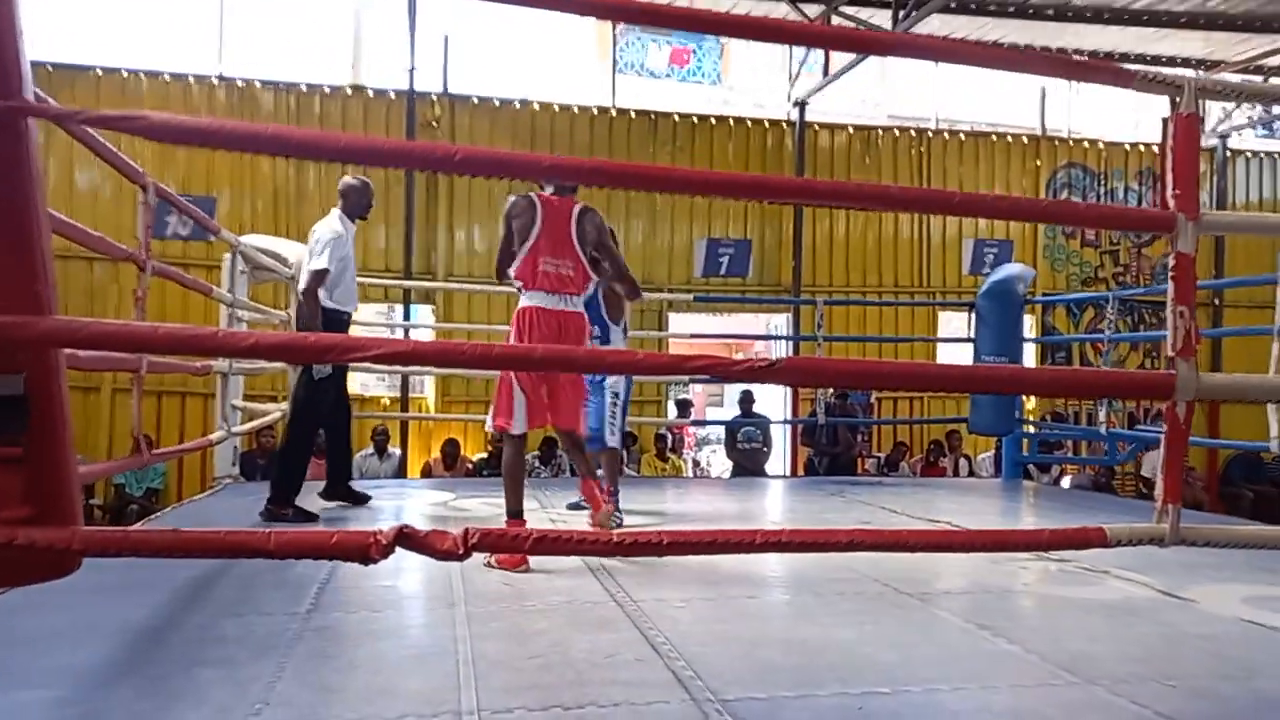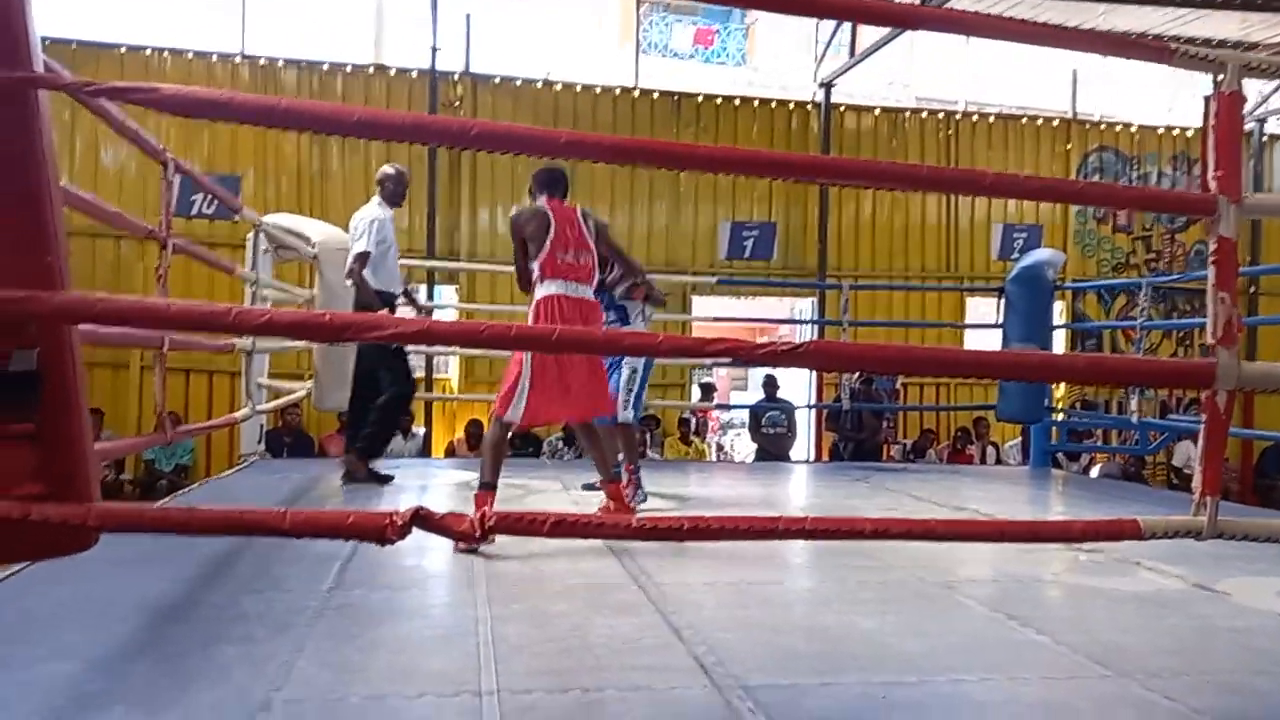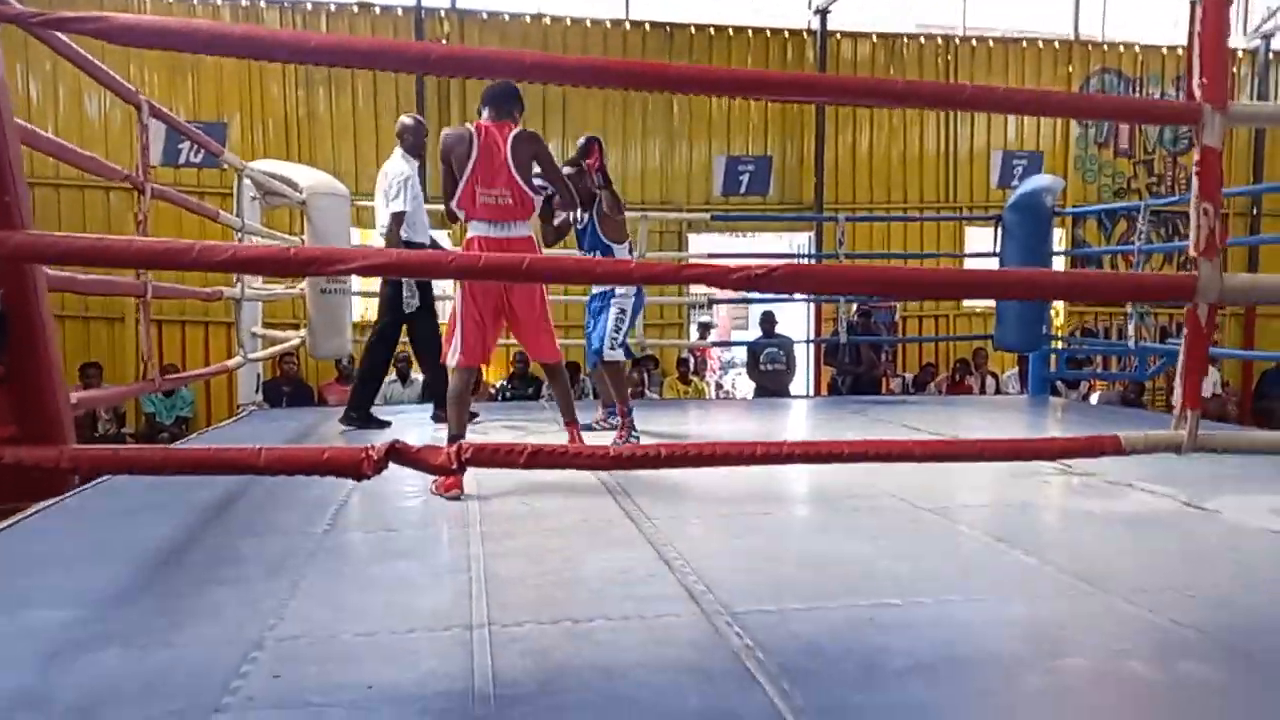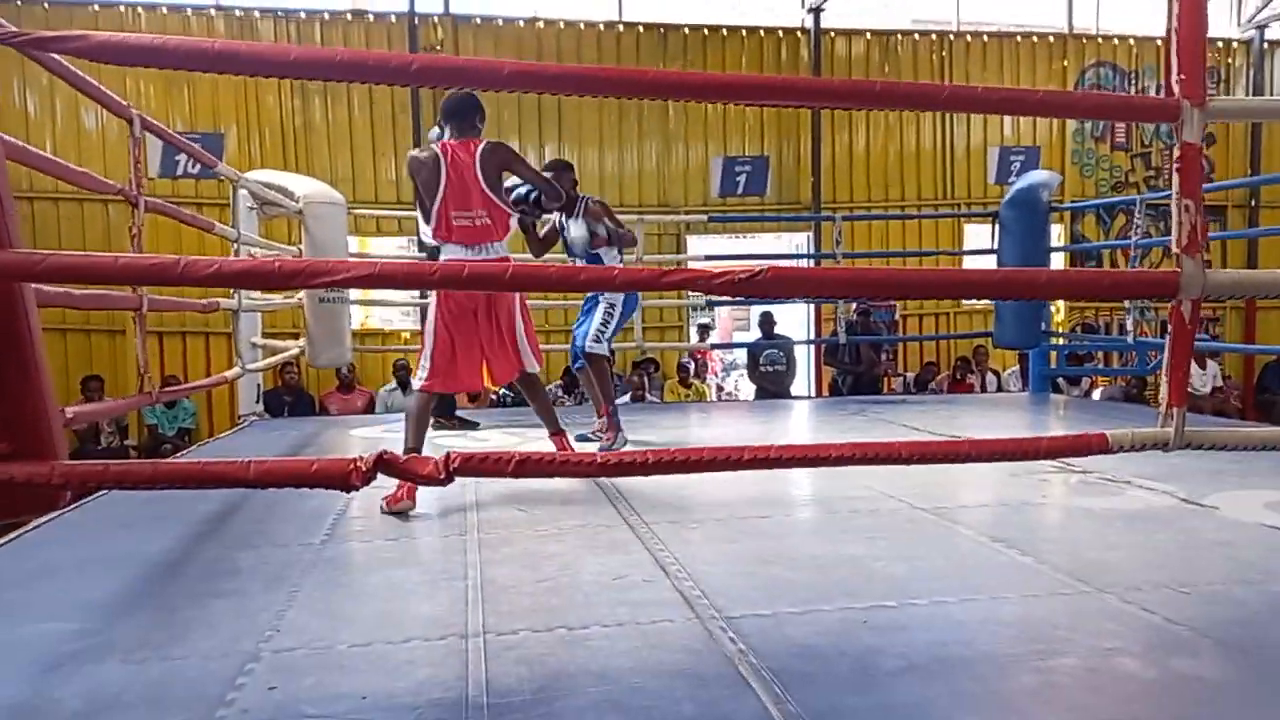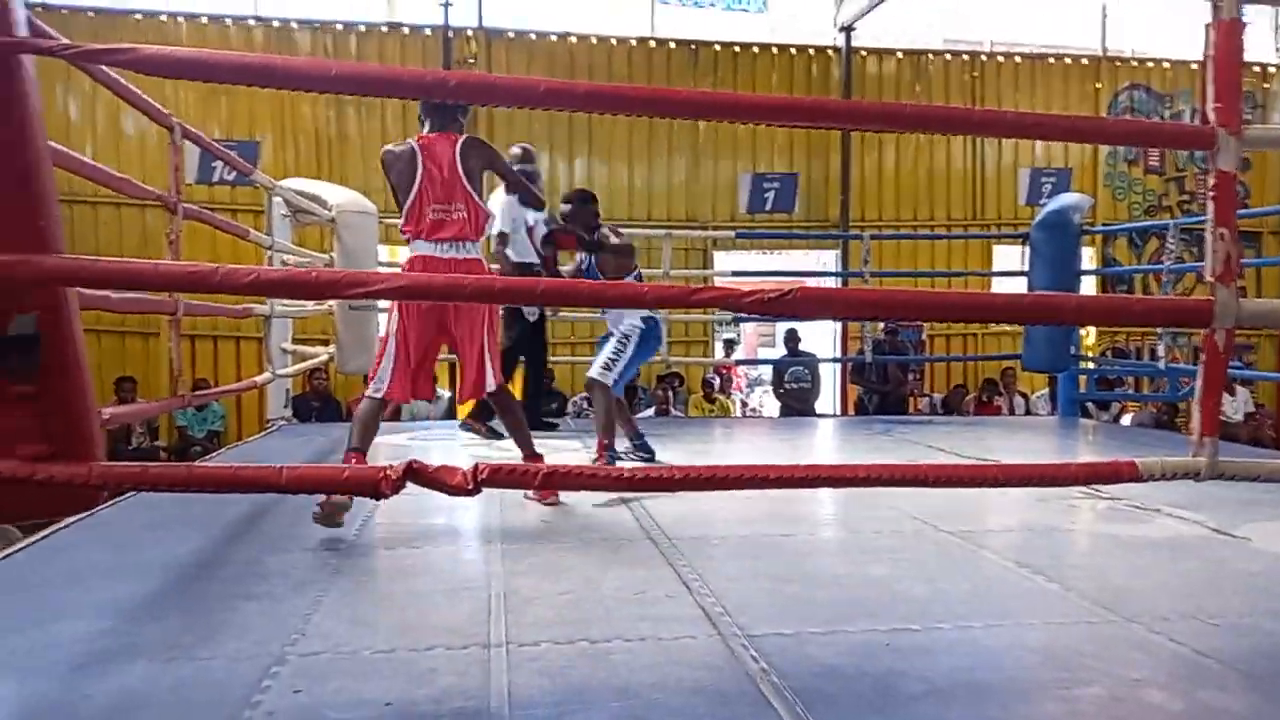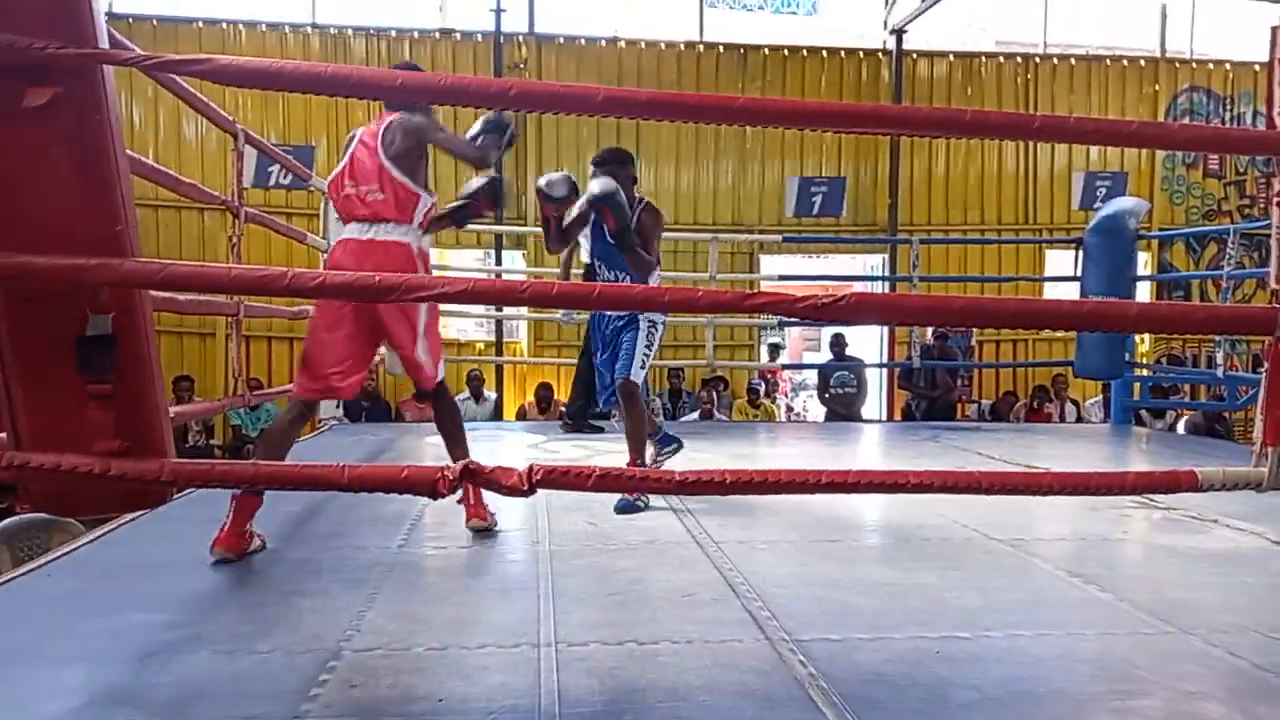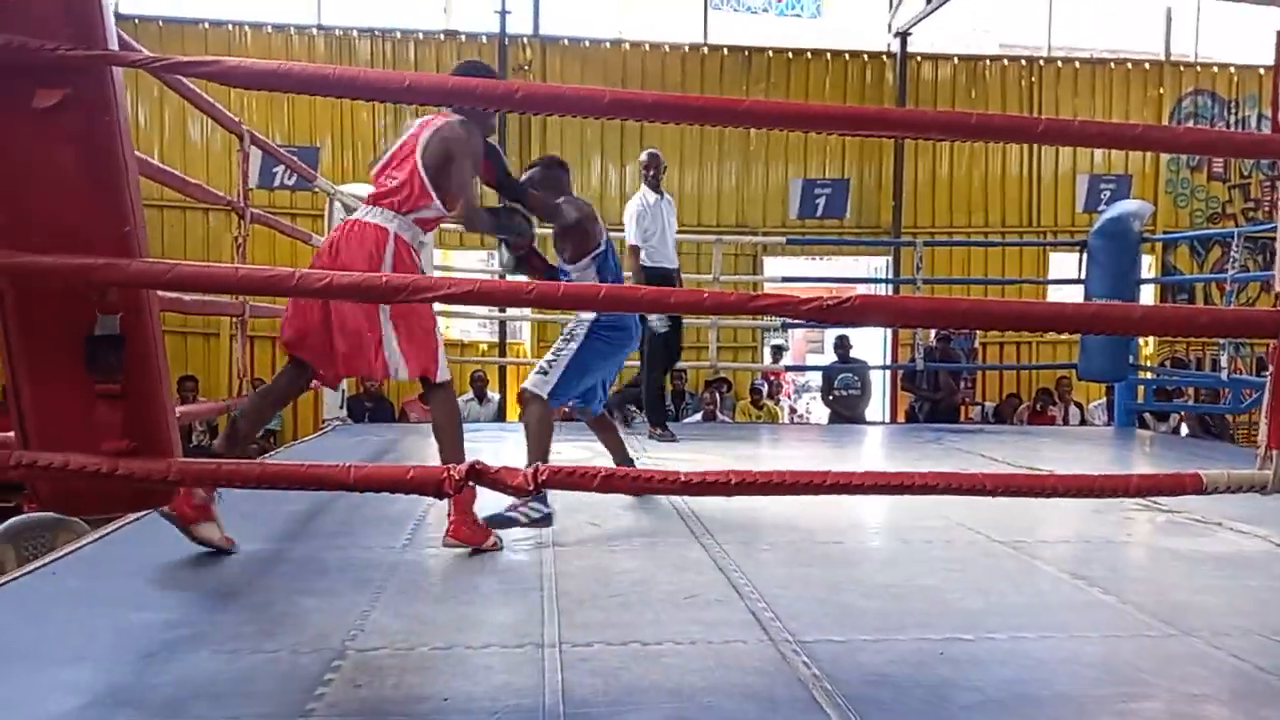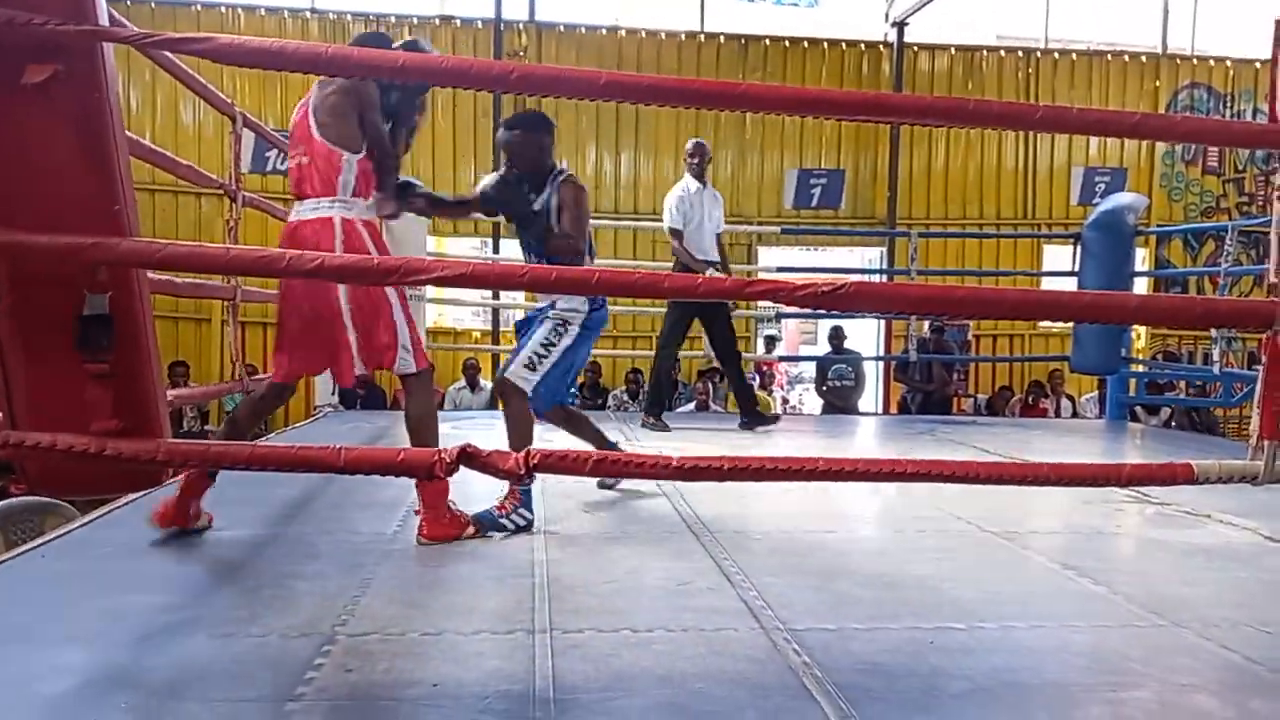
dt=0.4s
person 1, frame 1
left shoulder: (521, 205)
right shoulder: (588, 217)
left elbow: (502, 272)
right elbow: (628, 287)
right wrist: (604, 270)
left hip: (534, 318)
right hip: (573, 323)
left knee: (513, 431)
right knee: (567, 427)
right ankle: (593, 491)
person 1, frame 2
left shoulder: (523, 217)
right shoulder: (589, 221)
left elbow: (525, 283)
right elbow: (631, 269)
left hip: (551, 309)
right hip: (587, 312)
left knee: (506, 414)
right knee: (582, 414)
left ankle: (483, 510)
right ankle: (617, 498)
person 1, frame 3
left shoulder: (453, 139)
right shoulder: (528, 140)
left elbow: (451, 208)
right elbow: (569, 200)
right wrist: (536, 200)
left hip: (479, 249)
right hip: (522, 248)
left knee: (463, 360)
right knee: (546, 354)
right ankle: (575, 439)
person 1, frame 4
left shoulder: (422, 161)
right shoulder: (495, 153)
right elbow: (555, 196)
right wrist: (532, 205)
right hip: (497, 270)
left knee: (430, 379)
right knee: (522, 369)
left ankle: (407, 479)
right ankle: (562, 447)
person 1, frame 5
left shoulder: (394, 156)
right shoulder: (474, 149)
right elbow: (533, 199)
right wrist: (525, 189)
left hip: (422, 271)
right hip: (472, 273)
left knee: (382, 387)
right knee: (491, 383)
person 1, frame 6
left shoulder: (358, 138)
right shoulder: (411, 126)
right elbow: (478, 156)
left wrist: (458, 210)
right wrist: (495, 135)
left hip: (349, 258)
right hip: (398, 261)
left knee: (309, 395)
right knee: (432, 386)
left ankle: (239, 524)
right ankle: (472, 500)
person 1, frame 7
left shoulder: (425, 126)
right shoulder: (464, 136)
right elbow: (471, 217)
right wrist: (508, 225)
left hip: (350, 241)
right hip: (385, 251)
left knee: (296, 373)
right knee: (436, 382)
left ankle: (197, 492)
right ankle: (464, 519)
person 1, frame 8
left shoulder: (314, 101)
right shoulder: (357, 84)
right elbow: (387, 172)
right wrist: (405, 119)
left hip: (304, 236)
right hip: (342, 237)
left knee: (286, 377)
right knee: (414, 370)
left ankle: (189, 495)
right ankle: (436, 512)
person 2, frame 1
left shoulder: (610, 284)
left hip: (611, 371)
right hip: (587, 370)
left knee: (605, 435)
right knee: (584, 435)
left ankle: (612, 504)
person 2, frame 2
left shoulder: (623, 271)
left elbow: (657, 299)
left wrist: (641, 292)
left knee: (622, 413)
right knee: (603, 415)
left ankle: (634, 483)
right ankle: (611, 474)
person 2, frame 3
left shoulder: (606, 205)
right shoulder: (574, 212)
left elbow: (615, 211)
right elbow: (550, 239)
left wrist: (600, 168)
right wrist: (546, 210)
left hip: (622, 291)
right hip: (598, 293)
left knee: (607, 351)
right knee: (594, 358)
left ankle: (626, 426)
right ankle: (608, 413)
person 2, frame 4
left shoulder: (593, 208)
right shoulder: (559, 217)
left elbow: (630, 238)
right elbow: (538, 250)
left wrist: (608, 237)
right wrist: (525, 221)
left hip: (616, 292)
right hip: (595, 294)
left knee: (591, 348)
right knee: (580, 361)
left ankle: (613, 425)
right ankle: (603, 423)
person 2, frame 5
left shoulder: (607, 240)
right shoulder: (588, 252)
left elbow: (627, 251)
left wrist: (578, 240)
right wrist: (548, 258)
left hip: (637, 329)
right hip: (622, 330)
left knee: (598, 381)
right knee: (606, 385)
left ankle: (605, 460)
right ankle: (639, 444)
person 2, frame 6
left shoulder: (648, 215)
right shoulder: (590, 205)
left elbow: (645, 273)
right elbow: (556, 245)
left wrist: (620, 231)
right wrist: (550, 207)
left hip: (643, 315)
right hip: (606, 315)
left knee: (627, 386)
right knee: (615, 396)
right ankle: (662, 438)
person 2, frame 7
left shoulder: (569, 210)
right shoulder: (568, 219)
left elbow: (553, 214)
right elbow: (568, 281)
right wrist: (527, 258)
left hip: (599, 323)
right hip: (619, 325)
left knee: (535, 395)
right knee: (588, 407)
left ankle: (535, 498)
right ankle: (628, 472)
person 2, frame 8
left shoulder: (569, 189)
right shoulder: (509, 180)
left elbow: (574, 258)
right elbow: (460, 208)
left wrist: (526, 215)
right wrist: (412, 199)
left hip: (577, 309)
right hip: (547, 306)
left knee: (511, 385)
right knee: (547, 403)
left ankle: (518, 502)
right ankle: (614, 456)
person 3, frame 1
left shoulder: (341, 231)
right shoulder: (333, 232)
right elbow: (310, 289)
left hip: (333, 325)
right hip: (325, 325)
left knee: (337, 412)
right knee: (309, 415)
left ankle: (338, 483)
right ankle: (280, 501)
person 3, frame 2
left shoulder: (383, 217)
right shoulder: (372, 217)
left elbow: (389, 276)
right elbow: (355, 270)
left wrist: (419, 308)
right wrist: (378, 311)
left hip: (377, 308)
right hip: (373, 309)
left knee: (368, 389)
right knee: (400, 384)
left ankle: (358, 457)
right ankle: (360, 453)
person 3, frame 3
left shoulder: (403, 169)
right shoulder: (400, 172)
right elbow: (394, 228)
left wrist: (442, 252)
left knee: (395, 335)
right knee: (416, 334)
left ankle: (359, 409)
person 3, frame 4
left shoulder: (433, 175)
right shoulder: (442, 178)
right elbow: (444, 232)
left hip: (443, 259)
right hip: (448, 260)
left knee: (453, 335)
right knee: (453, 336)
left ankle: (442, 406)
right ankle: (442, 410)
person 3, frame 5
right shoulder: (505, 197)
right elbow: (499, 246)
right wrist: (514, 281)
left hip: (532, 274)
right hip: (517, 274)
left knee: (536, 348)
right knee: (514, 347)
left ankle: (532, 415)
right ankle: (479, 415)
person 3, frame 6
left shoulder: (621, 201)
right shoulder: (589, 203)
left elbow: (630, 244)
right elbow: (570, 245)
left wrist: (641, 279)
right wrist: (564, 289)
left hip: (616, 277)
right hip: (599, 277)
left knee: (595, 350)
right knee: (619, 346)
left ankle: (575, 416)
right ankle: (630, 413)
person 3, frame 7
left shoulder: (669, 202)
right shoulder: (637, 207)
right elbow: (634, 257)
left wrist: (679, 284)
left hip: (668, 279)
right hip: (650, 279)
left knee: (670, 352)
right knee: (654, 355)
left ankle: (621, 398)
right ankle: (656, 422)
person 3, frame 8
left shoulder: (715, 197)
right shoulder: (678, 196)
right elbow: (676, 244)
right wrist: (705, 271)
left hip: (712, 273)
right hip: (688, 273)
left knee: (727, 345)
right knee: (669, 345)
left ankle: (749, 412)
right ankle: (652, 413)
